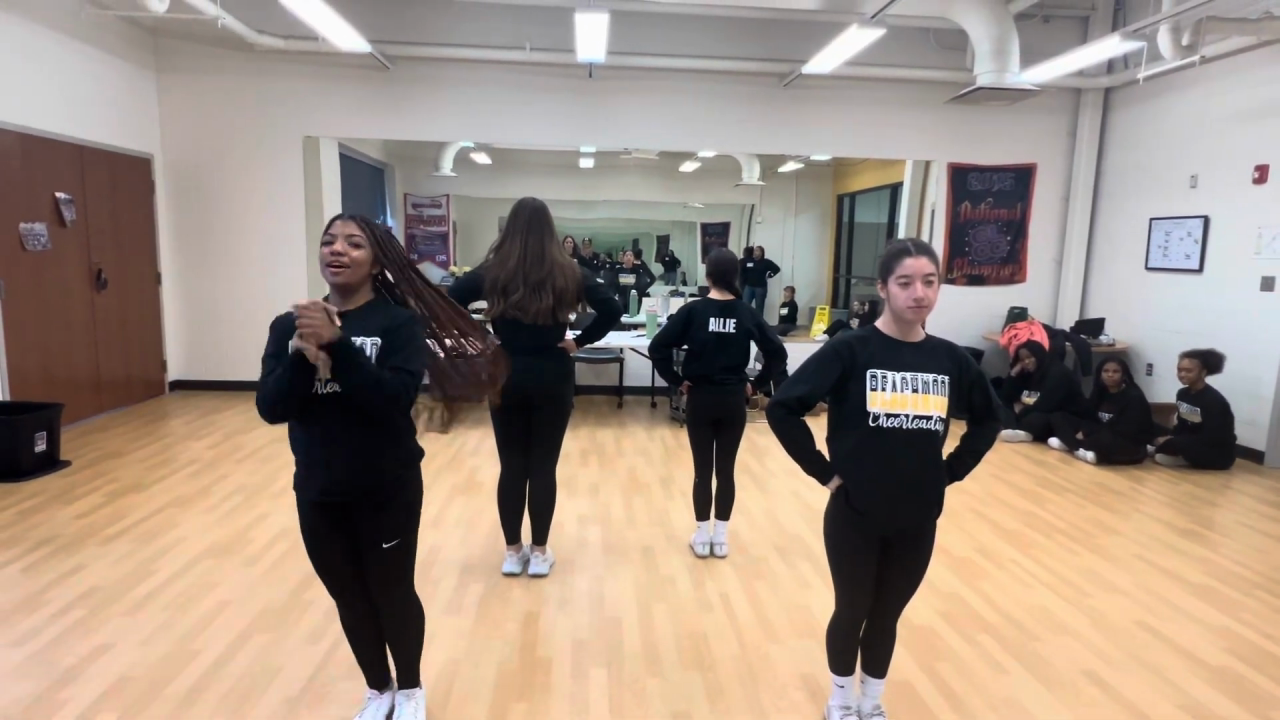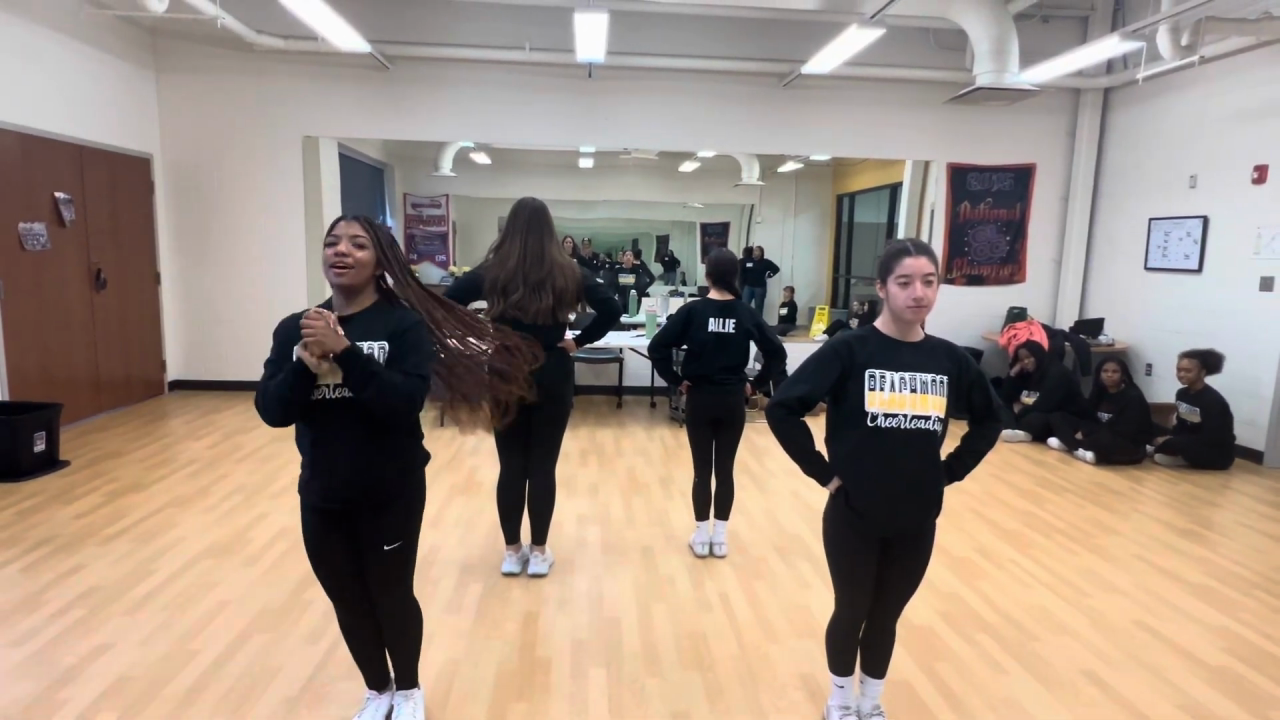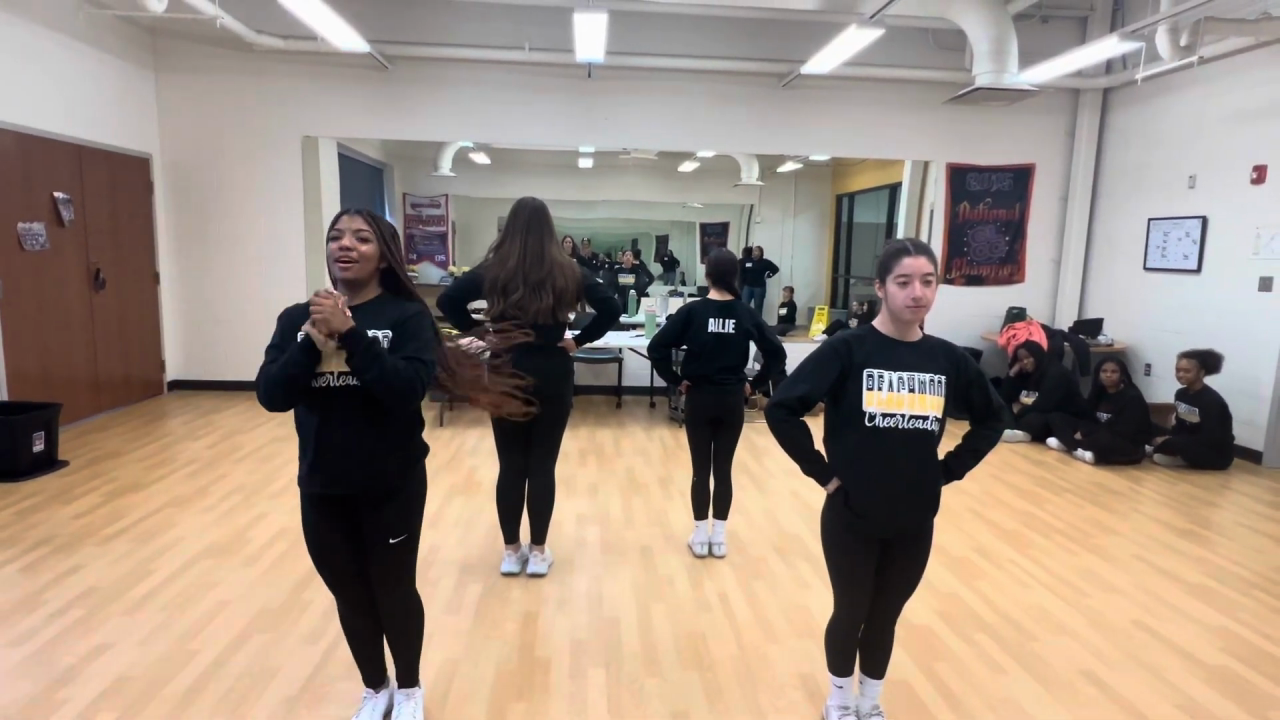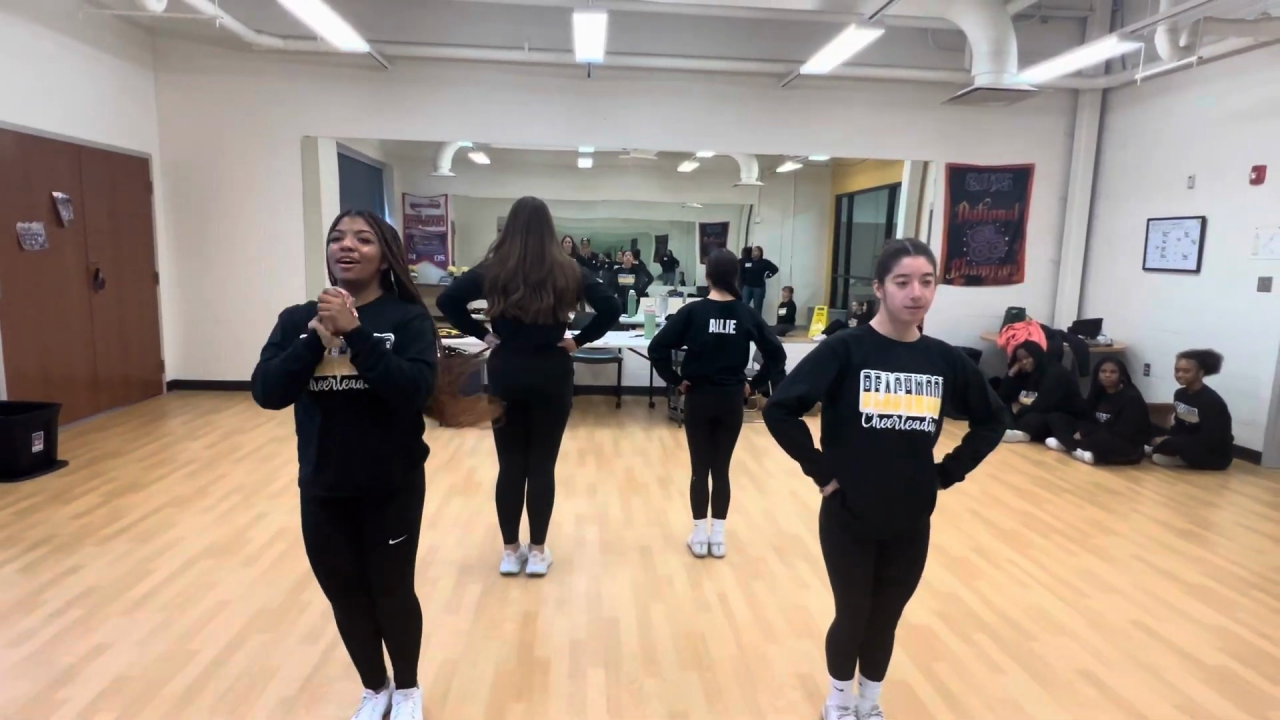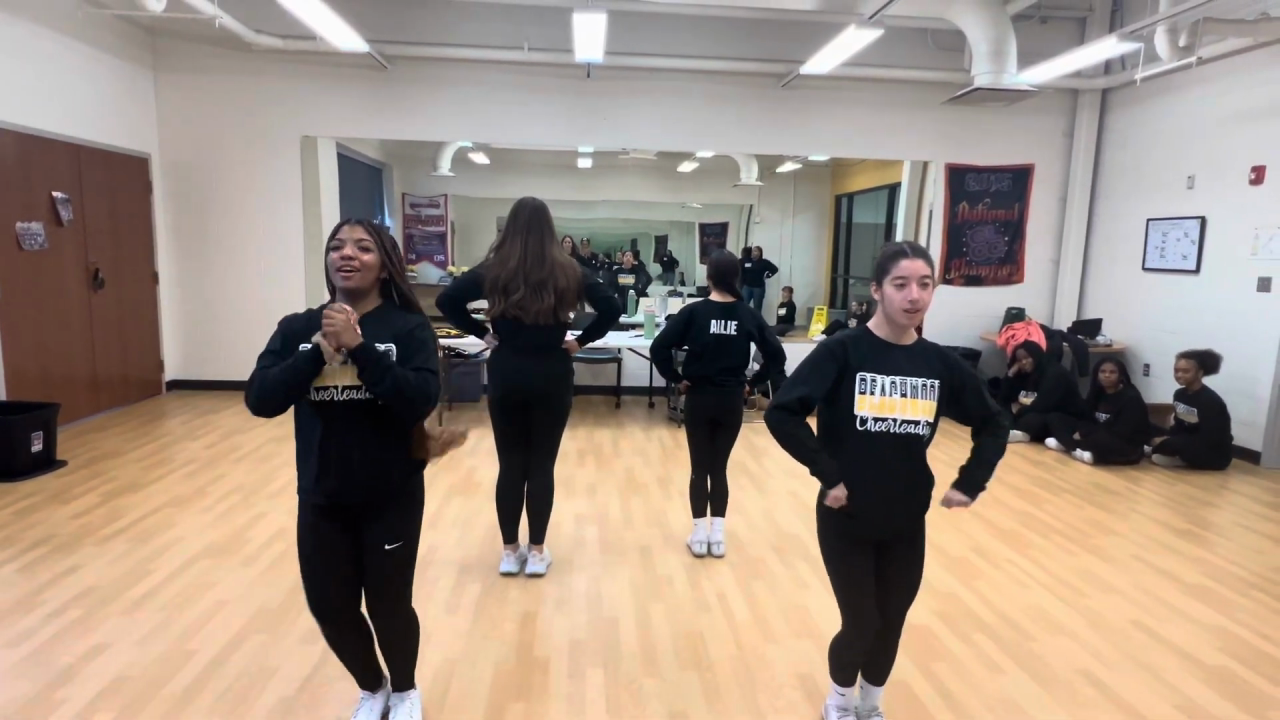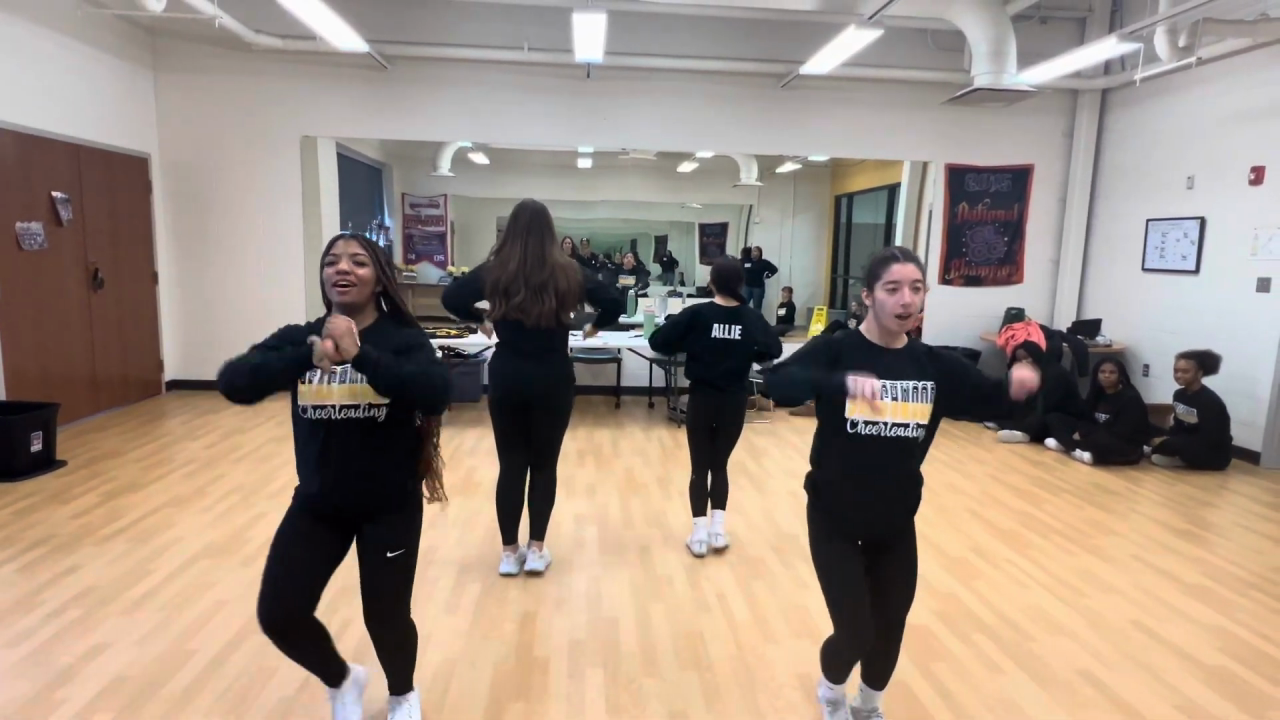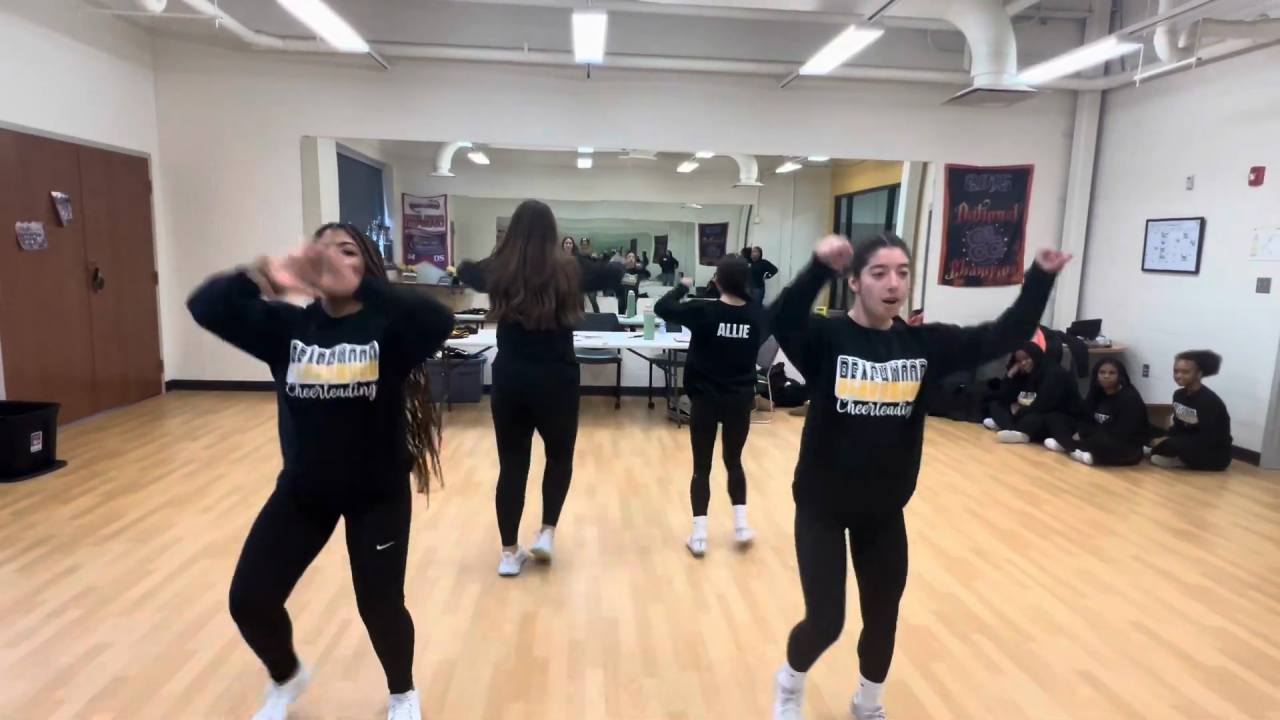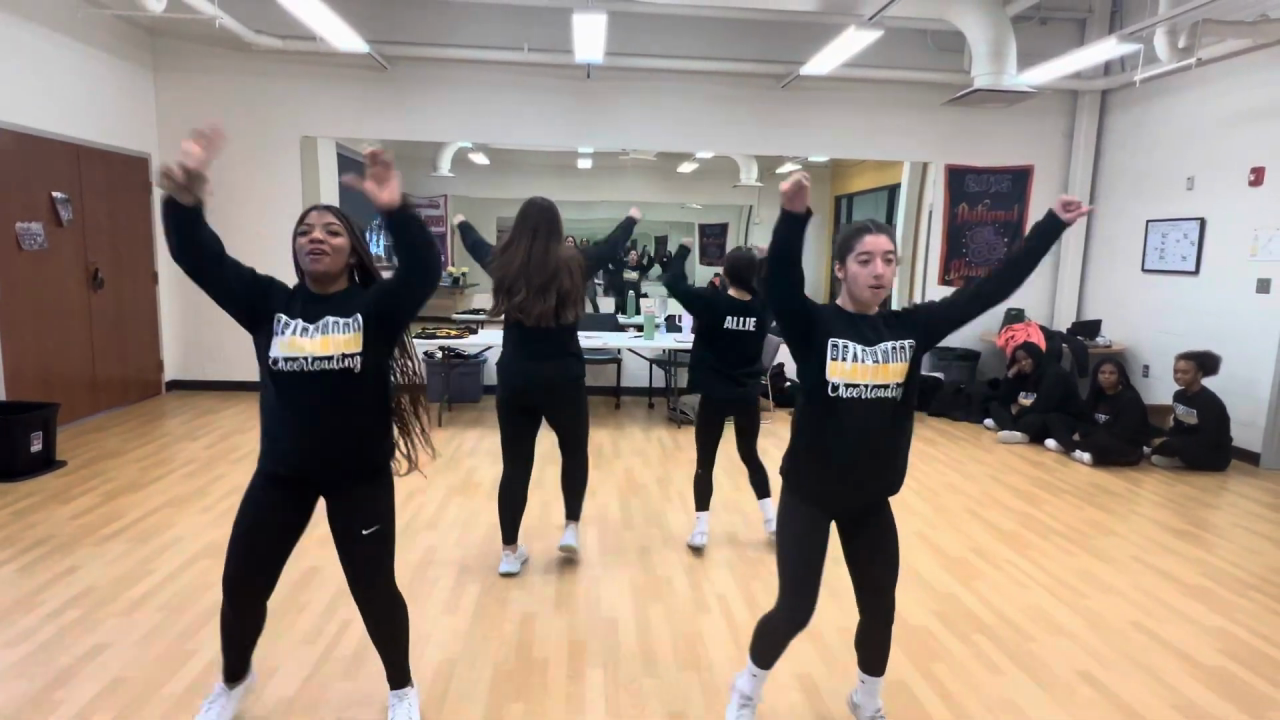
dt=0.1s
person 1, frame 1
left shoulder: (399, 320)
right shoulder: (290, 327)
left elbow: (393, 395)
right elbow: (272, 407)
left wrist: (332, 347)
right wrist: (302, 355)
left hip: (390, 486)
right hip: (318, 489)
left knee: (389, 592)
right knee: (349, 598)
person 1, frame 2
left shoulder: (404, 324)
right shoulder: (294, 329)
left elbow: (404, 399)
right elbow: (271, 409)
left wrist: (344, 353)
right wrist: (305, 362)
left hip: (391, 490)
right hip: (322, 494)
left knee: (391, 595)
right knee: (348, 600)
person 1, frame 3
left shoulder: (406, 315)
right shoulder: (297, 318)
left elbow: (408, 387)
right elbow: (270, 394)
left wrist: (348, 335)
right wrist: (312, 340)
left hip: (392, 483)
right hip: (322, 487)
left knee: (393, 590)
right knee: (349, 594)
person 1, frame 4
left shoulder: (408, 319)
right shoulder: (298, 320)
left elbow: (415, 389)
right elbow: (266, 390)
left wrist: (355, 335)
right wrist: (319, 340)
left hip: (393, 487)
right hip: (323, 489)
left knee: (393, 594)
right knee: (346, 598)
person 1, frame 5
left shoulder: (407, 328)
right shoulder: (297, 328)
left elbow: (421, 399)
right elbow: (260, 399)
left wrist: (359, 348)
right wrist: (318, 352)
left hip: (393, 494)
right hip: (322, 496)
left knee: (388, 603)
right knee: (331, 608)
person 1, frame 6
left shoulder: (405, 342)
right shoulder: (295, 342)
left elbow: (433, 395)
right elbow: (233, 384)
left wrist: (361, 356)
right wrist: (304, 359)
left hip: (390, 506)
right hip: (318, 504)
left knee: (385, 615)
right knee: (278, 615)
person 1, frame 7
left shoulder: (394, 327)
right shoulder: (283, 323)
left elbow: (437, 321)
right elbow: (205, 307)
left wrist: (362, 290)
right wrist: (258, 277)
left hip: (378, 493)
right hip: (302, 492)
left knee: (380, 607)
right knee: (249, 599)
right ankle: (286, 679)
person 1, frame 8
left shoulder: (376, 310)
right shoulder: (268, 305)
left elbow: (424, 269)
right elbow: (196, 255)
left wrist: (395, 210)
right wrist: (183, 191)
left hip: (362, 476)
right hip: (283, 474)
left knee: (373, 590)
right knee: (242, 586)
person 2, frame 1
left shoulder: (950, 358)
right shoulder: (850, 350)
left elbow: (988, 419)
right elbow: (782, 408)
left wrist: (952, 471)
right wrist: (823, 470)
left hip: (918, 519)
right hip: (855, 515)
left knee: (886, 616)
right knee: (852, 612)
person 2, frame 2
left shoulder: (950, 359)
right shoulder: (848, 350)
left elbow: (989, 420)
right elbow: (781, 409)
left wrist: (951, 471)
right wrist: (822, 471)
left hip: (917, 520)
right hip: (854, 515)
left knee: (885, 617)
right knee: (851, 613)
person 2, frame 3
left shoulder: (948, 358)
right shoulder: (847, 349)
left elbow: (991, 419)
right elbow: (780, 409)
left wrist: (949, 470)
right wrist: (822, 471)
left hip: (915, 520)
right hip: (852, 515)
left knee: (885, 617)
right knee: (850, 614)
person 2, frame 4
left shoulder: (946, 360)
right shoulder: (844, 349)
left elbow: (992, 418)
right elbow: (778, 410)
left wrist: (950, 471)
right wrist: (821, 471)
left hip: (911, 520)
right hip: (849, 517)
left knee: (884, 619)
right knee: (853, 617)
person 2, frame 5
left shoulder: (941, 364)
right shoulder: (842, 351)
left elbow: (992, 425)
right elbow: (781, 413)
left wrist: (970, 483)
right wrist: (829, 474)
left hip: (906, 522)
right hip: (846, 519)
left knee: (889, 627)
right knee: (861, 627)
person 2, frame 6
left shoulder: (936, 364)
right shoulder: (834, 352)
left elbow: (993, 396)
right elbow: (778, 384)
left wrist: (1017, 385)
right wrist: (848, 384)
left hip: (895, 520)
right hip: (833, 517)
left knee: (889, 630)
right knee: (855, 630)
person 2, frame 7
left shoulder: (928, 342)
right shoulder: (824, 336)
left elbow: (1004, 336)
right elbow: (781, 318)
left wrist: (1040, 276)
right wrist: (820, 266)
left hip: (884, 508)
right hip: (821, 504)
left knee: (883, 621)
right knee: (825, 622)
person 2, frame 8
left shoulder: (910, 329)
right shoulder: (812, 326)
left elbow: (990, 288)
right elbow: (778, 281)
left wrist: (1051, 225)
right wrist: (794, 216)
left hip: (869, 499)
right hip: (807, 492)
left knee: (879, 611)
right knee: (796, 608)
person 3, frame 1
left shoulder: (493, 271)
right shoulder: (567, 273)
left elbow: (448, 301)
right elbow: (612, 310)
right wrist: (580, 340)
left hip: (507, 376)
right hip: (552, 377)
left knee: (511, 466)
right knee: (543, 467)
left ankle: (513, 551)
right ankle: (539, 552)
person 3, frame 2
left shoulder: (493, 271)
right shoulder: (567, 272)
left elbow: (448, 301)
right elbow: (611, 309)
right wrist: (579, 340)
right hip: (551, 377)
left knee: (511, 466)
right knee: (543, 466)
left ankle: (512, 551)
right ankle: (539, 552)
person 3, frame 3
left shoulder: (492, 271)
right shoulder: (566, 272)
left elbow: (447, 301)
right elbow: (611, 308)
left wrist: (483, 334)
right wrist: (579, 339)
right hip: (551, 376)
left knee: (510, 465)
right knee: (543, 466)
left ankle: (511, 551)
right ankle: (538, 552)
person 3, frame 4
left shoulder: (493, 270)
right shoulder: (566, 271)
left elbow: (447, 301)
right elbow: (610, 307)
left wrist: (482, 333)
right wrist: (579, 339)
left hip: (506, 375)
right hip: (551, 376)
left knee: (510, 464)
right knee: (542, 465)
left ankle: (510, 551)
right ankle: (537, 551)
person 3, frame 5
left shoulder: (493, 270)
right shoulder: (567, 271)
left elbow: (446, 300)
right elbow: (611, 307)
left wrist: (482, 333)
right wrist: (582, 339)
left hip: (505, 376)
right hip: (551, 376)
left knee: (510, 465)
right knee: (542, 465)
left ankle: (510, 551)
right ankle: (536, 552)
person 3, frame 6
left shoulder: (495, 271)
right shoulder: (567, 273)
left elbow: (451, 299)
right elbow: (612, 301)
left wrist: (481, 320)
right wrist: (597, 323)
left hip: (507, 378)
right hip: (553, 379)
left knee: (511, 465)
right knee: (544, 465)
left ankle: (509, 552)
right ankle: (535, 550)
person 3, frame 7
left shoulder: (497, 271)
right shoulder: (569, 271)
left elbow: (467, 273)
right elbow: (611, 275)
left wrist: (471, 272)
right wrist: (615, 267)
left hip: (510, 379)
right hip: (556, 379)
left knee: (512, 465)
right knee: (560, 458)
left ankle: (509, 552)
right ankle: (546, 533)
person 3, frame 8
left shoulder: (503, 264)
right shoulder: (574, 264)
left elbow: (476, 245)
right elbow: (613, 245)
left wrist: (461, 225)
right wrist: (632, 220)
left hip: (516, 377)
right hip: (563, 376)
left knee: (515, 464)
right knee: (575, 455)
left ankle: (510, 551)
right ankle: (571, 529)
person 4, frame 1
left shoulder: (692, 311)
right shoulder: (747, 313)
left elbow: (658, 348)
right elbow: (777, 353)
left wrist: (676, 380)
right wrist: (756, 384)
left hip: (700, 399)
right hip: (734, 400)
left knee: (702, 469)
right knee: (726, 470)
left ankle: (702, 536)
right ankle: (721, 537)
person 4, frame 2
left shoulder: (692, 311)
right shoulder: (747, 313)
left elbow: (657, 348)
right elbow: (777, 353)
left wrist: (676, 380)
right wrist: (755, 384)
left hip: (699, 399)
right hip: (733, 401)
left knee: (702, 469)
right knee: (725, 469)
left ankle: (702, 536)
right ankle: (720, 537)
person 4, frame 3
left shoulder: (692, 312)
right shoulder: (746, 314)
left elbow: (657, 348)
right elbow: (777, 353)
left wrist: (675, 380)
right wrist: (754, 383)
left hip: (698, 399)
right hip: (732, 400)
left knee: (701, 469)
right knee: (723, 469)
left ankle: (700, 536)
right ankle: (719, 536)
person 4, frame 4
left shoulder: (692, 312)
right shoulder: (747, 314)
left elbow: (657, 348)
right elbow: (776, 355)
left wrist: (676, 380)
right wrist: (754, 383)
left hip: (698, 399)
right hip: (732, 400)
left knee: (700, 469)
right knee: (721, 468)
left ankle: (700, 536)
right ankle: (718, 536)
person 4, frame 5
left shoulder: (693, 313)
right shoulder: (749, 315)
left elbow: (659, 349)
right elbow: (776, 356)
left wrist: (676, 379)
right wrist: (752, 382)
left hip: (698, 399)
right hip: (732, 401)
left knee: (699, 469)
right knee: (719, 468)
left ankle: (700, 535)
right ankle: (717, 535)
person 4, frame 6
left shoulder: (698, 314)
right shoulder: (751, 319)
left elbow: (658, 340)
right elbow: (773, 349)
left wrist: (683, 350)
left hip: (702, 402)
right hip: (735, 404)
left knee: (700, 467)
right knee: (720, 465)
left ankle: (700, 534)
right ankle: (718, 528)
person 4, frame 7
left shoulder: (703, 311)
right shoulder: (757, 314)
left elbow: (662, 308)
left wrist: (682, 286)
left hip: (707, 400)
right hip: (741, 401)
left knee: (702, 467)
right knee: (733, 462)
left ankle: (699, 534)
right ankle: (742, 524)
person 4, frame 8
left shoulder: (710, 303)
right shoulder: (764, 306)
left elbow: (673, 282)
left wrist: (683, 250)
left hip: (715, 396)
right hip: (749, 395)
left knee: (705, 462)
right knee: (751, 457)
left ankle: (702, 527)
right ankle: (772, 519)
